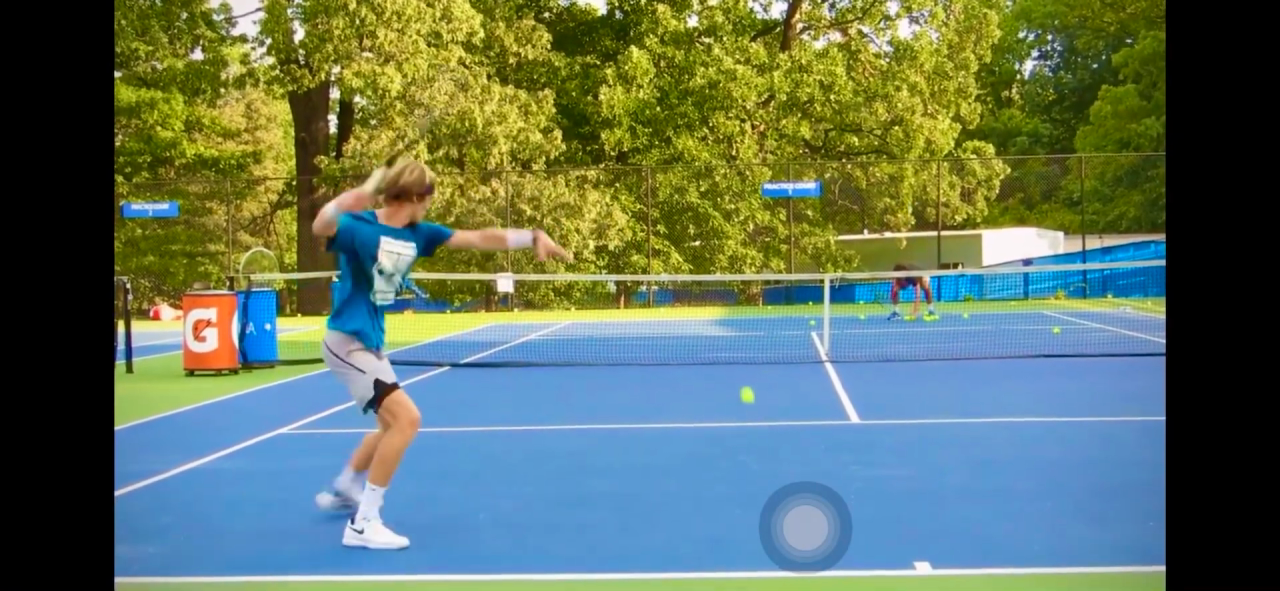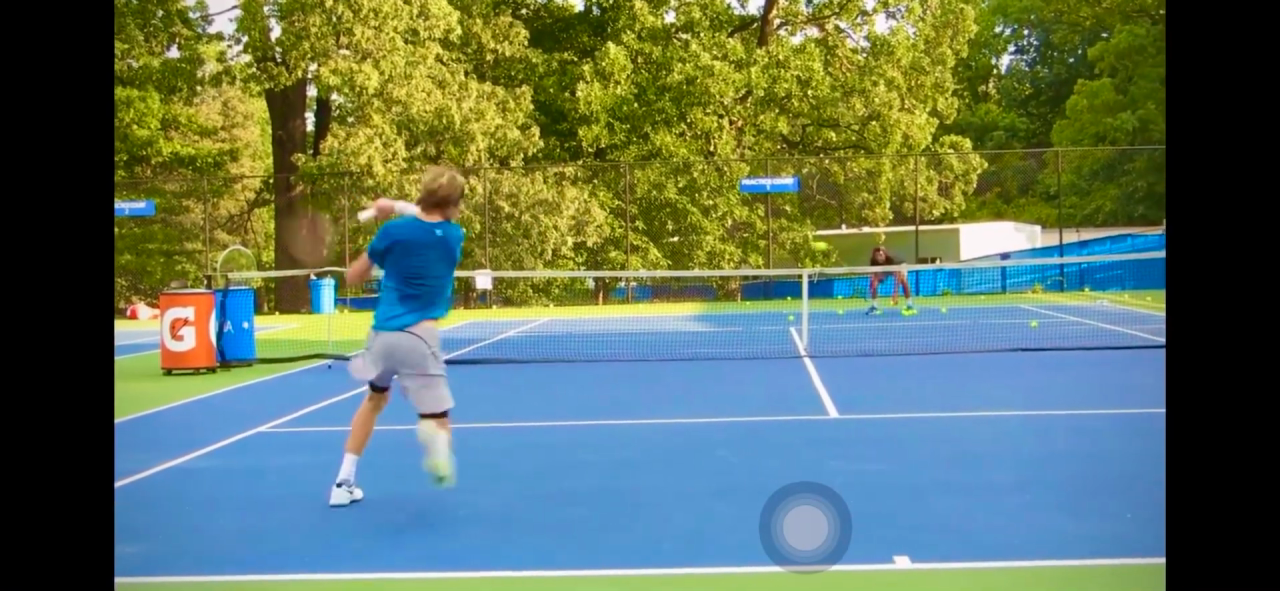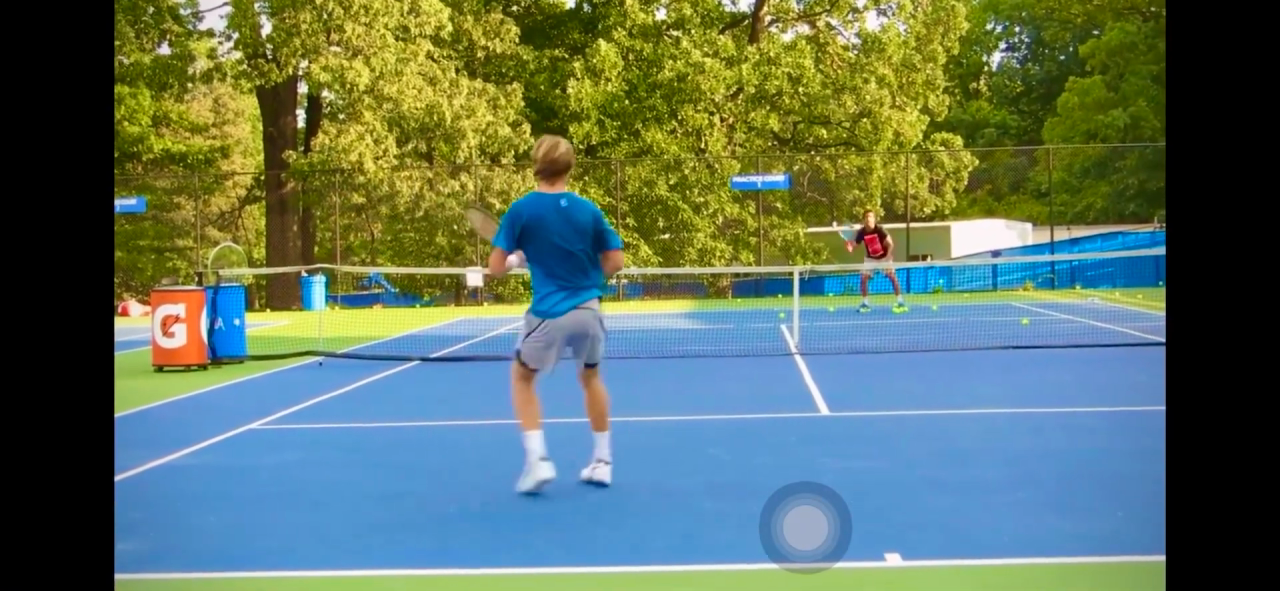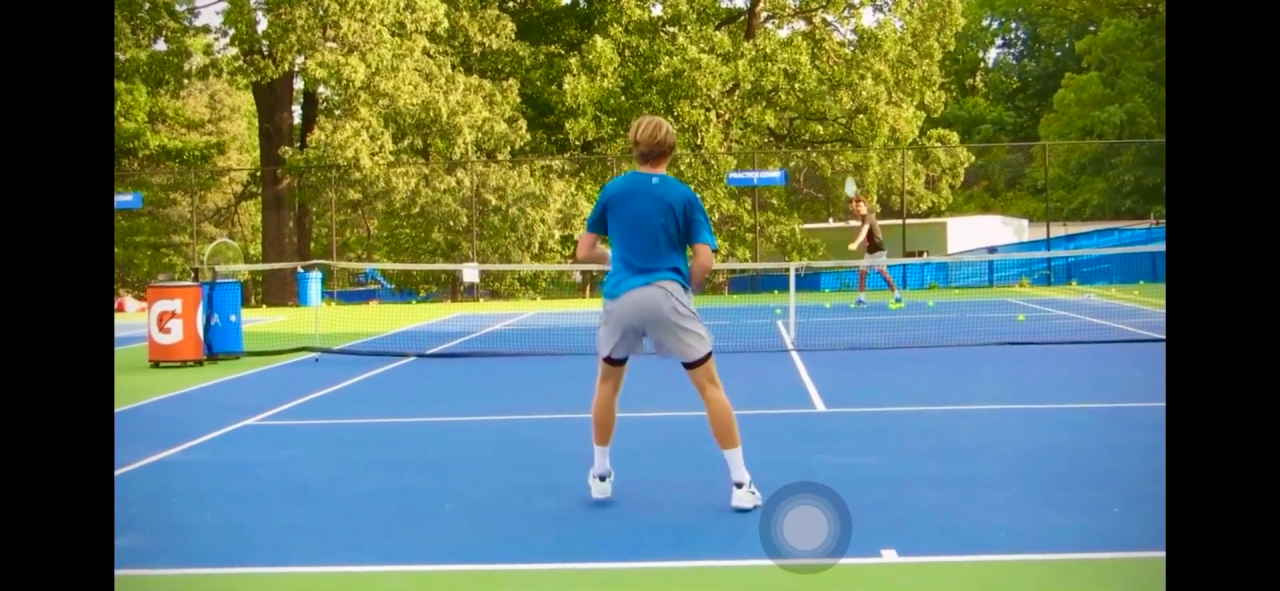
dt=0.5s
person 1, frame 1
left shoulder: (418, 233)
right shoulder: (357, 225)
left elbow: (476, 238)
right elbow: (320, 227)
left wrist: (533, 237)
right wrist: (348, 200)
left hip: (368, 342)
right hip: (347, 342)
left knee: (393, 423)
right knee: (406, 419)
left ankle: (344, 488)
right ankle: (363, 523)
person 1, frame 2
left shoulder: (394, 231)
right shoulder: (452, 237)
left elbow: (355, 277)
right wrist: (398, 208)
left hip: (384, 335)
right hip: (419, 339)
left knee: (374, 402)
right knee: (437, 423)
left ankle: (343, 483)
right ankle: (433, 438)
person 1, frame 3
left shoulder: (520, 211)
right shoulder: (589, 211)
left elbow: (495, 268)
right elbow: (615, 264)
left wrist: (516, 259)
left hip: (548, 316)
right hip: (588, 311)
left knee: (521, 378)
right knee: (590, 378)
left ankle: (537, 460)
right ankle: (602, 462)
person 1, frame 4
left shoulder: (612, 190)
right shoulder: (685, 196)
left elbow: (584, 253)
right elbow: (704, 262)
left hip: (620, 299)
right hip: (666, 295)
left knee: (608, 382)
right knee: (709, 385)
left ankle: (601, 474)
right ankle: (741, 483)
